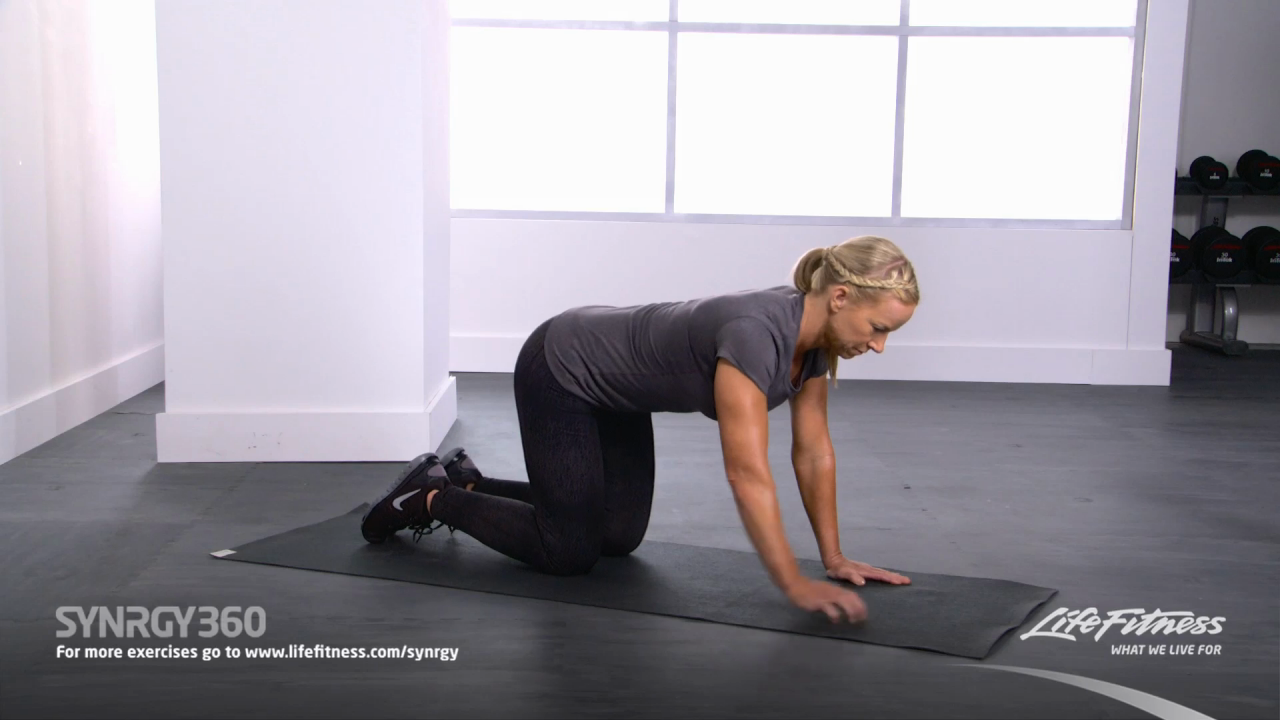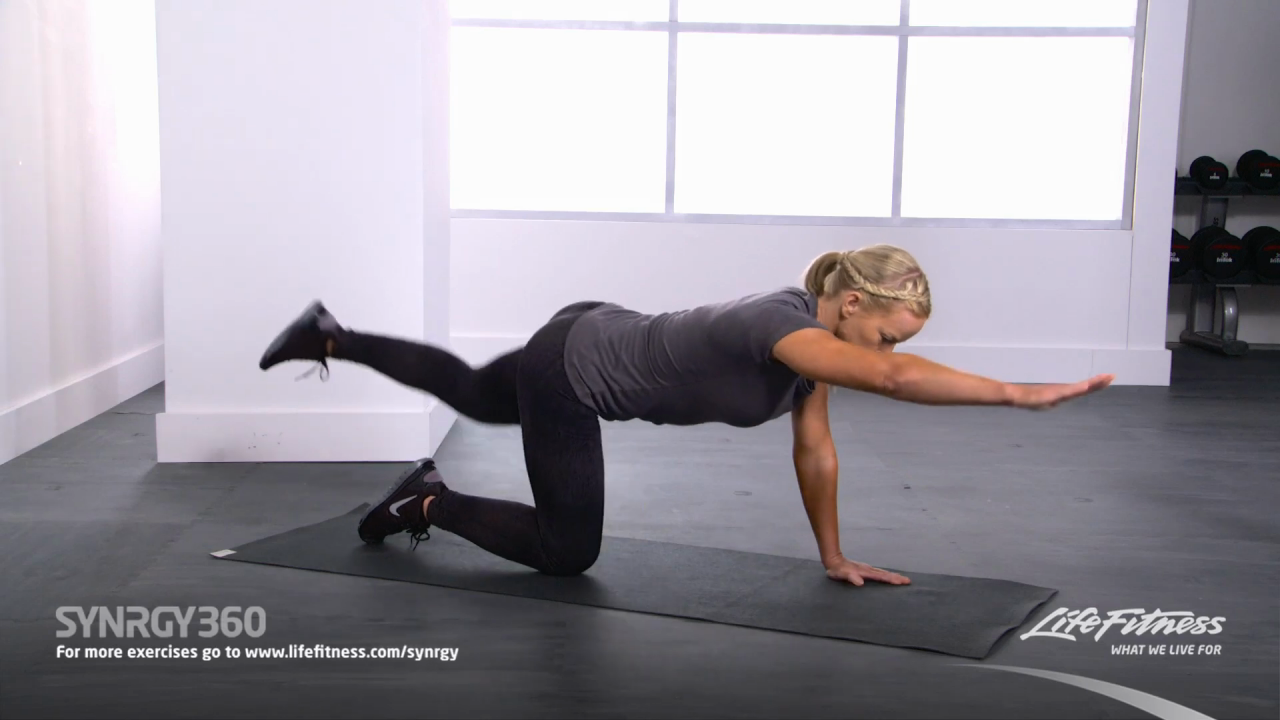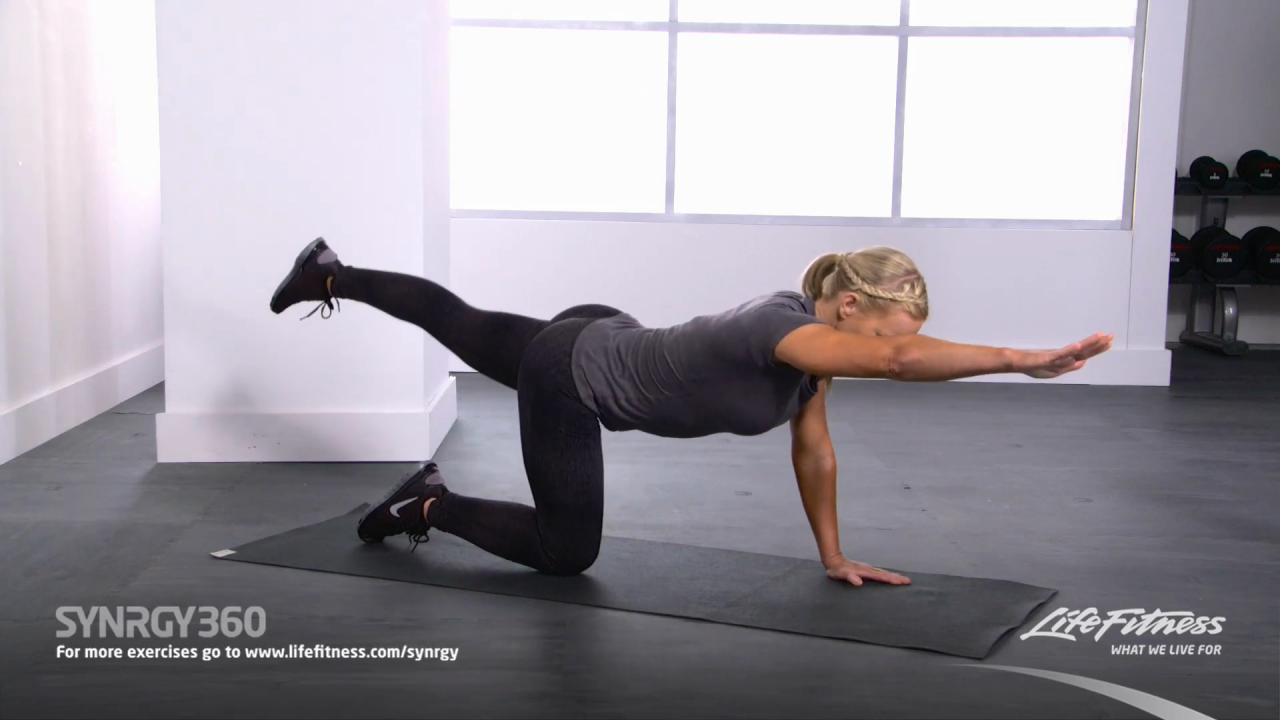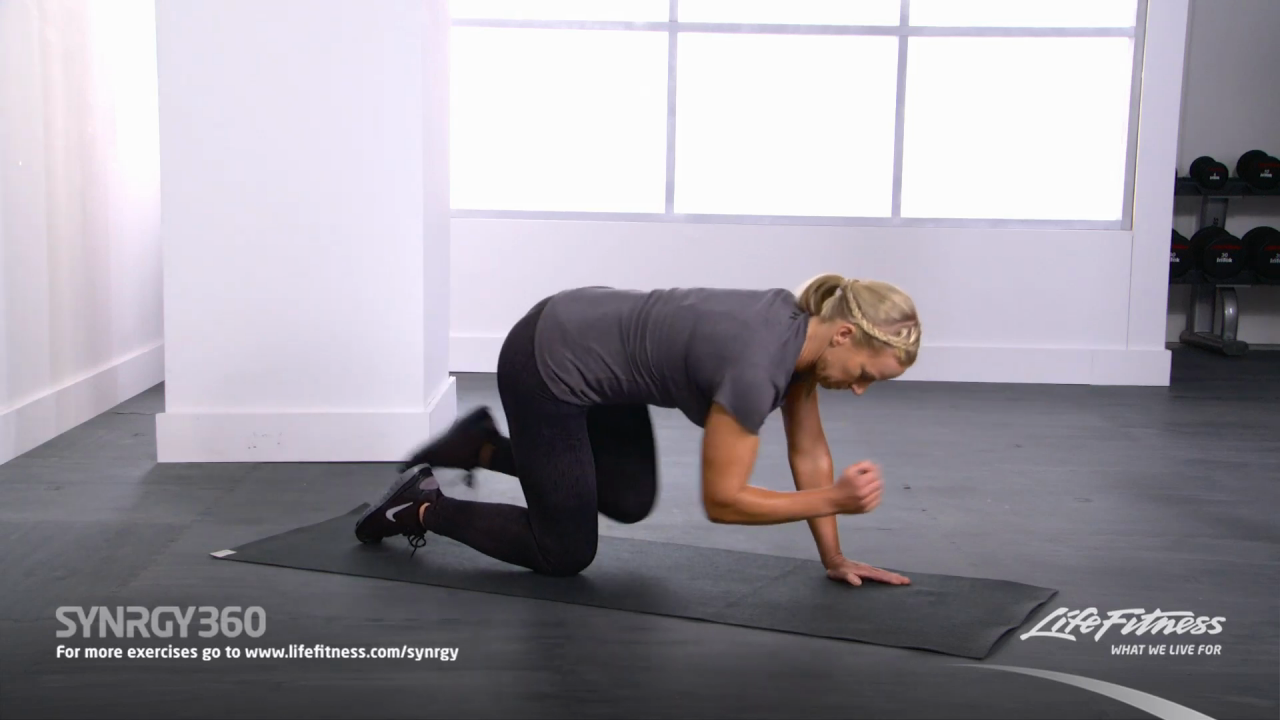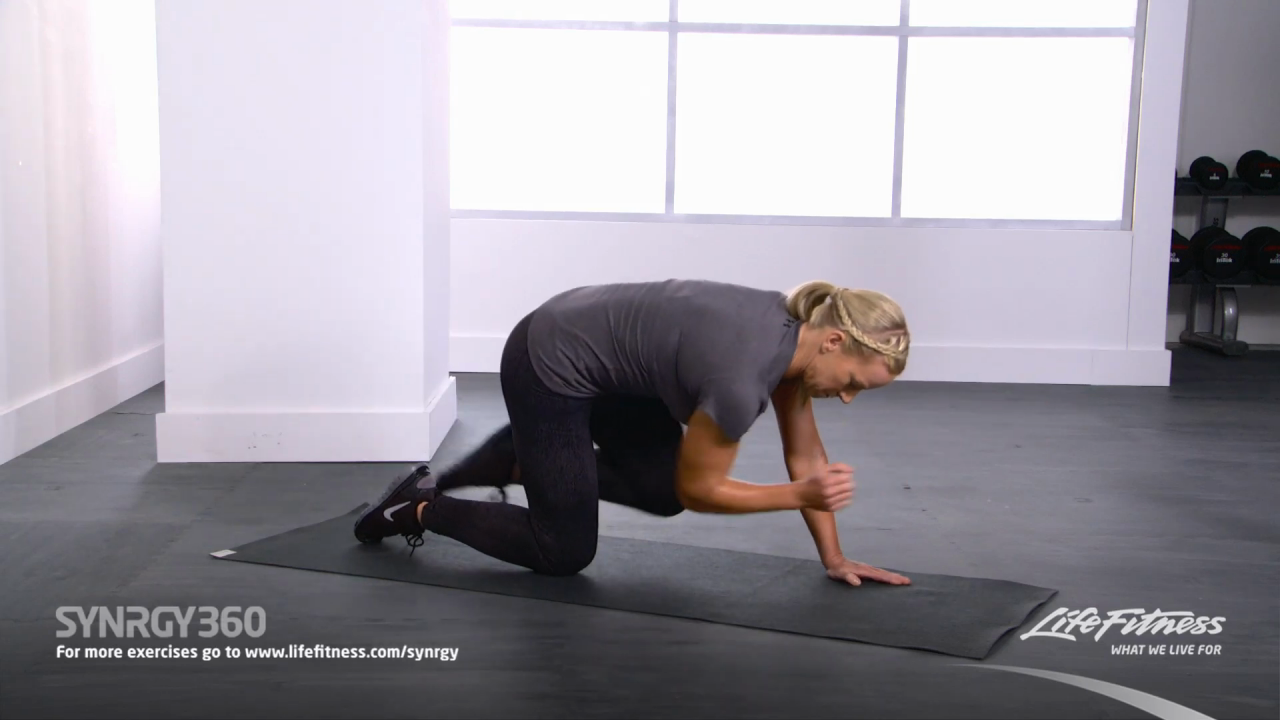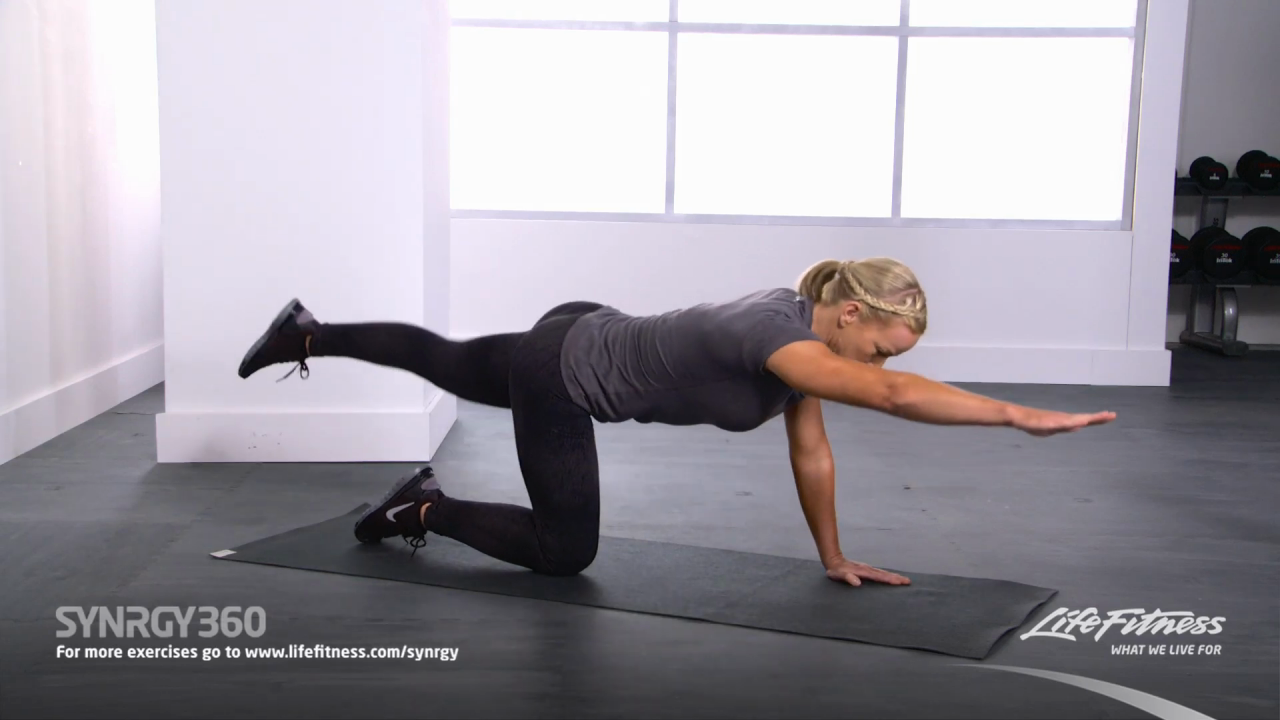
dt=0.5s
person 1, frame 1
left shoulder: (819, 332)
right shoulder: (756, 334)
left elbow: (814, 451)
right elbow: (748, 472)
left wrist: (835, 557)
right wrist: (794, 585)
left hip: (610, 384)
right hip: (558, 374)
left knee: (618, 538)
right knee: (569, 552)
left ankle: (468, 483)
right ankle: (429, 498)
person 1, frame 2
left shoulder: (810, 327)
right shoulder: (784, 327)
left elbow: (815, 450)
right elbow: (894, 379)
left wrist: (834, 556)
right wrist: (1021, 393)
left hip: (601, 341)
right hip: (565, 374)
left knee: (474, 396)
right knee: (567, 550)
left ankle: (331, 337)
right ankle: (428, 502)
person 1, frame 3
left shoulder: (809, 326)
right shoulder: (784, 332)
left elbow: (814, 452)
right elbow: (902, 360)
left wrist: (835, 558)
right wrist: (1027, 359)
left hip: (602, 341)
right hip: (567, 379)
left knee: (458, 325)
right knee: (568, 552)
left ankle: (328, 276)
right ankle: (429, 504)
person 1, frame 4
left shoulder: (802, 325)
right shoulder: (755, 369)
left elbow: (810, 452)
right elbow: (723, 501)
left wrist: (836, 557)
right wrist: (836, 505)
left hip: (591, 344)
right hip: (547, 368)
left knee: (630, 501)
right knee: (565, 552)
left ankle: (483, 443)
right ankle: (420, 508)
person 1, frame 5
left shoulder: (796, 329)
right shoulder: (741, 380)
left elbow: (805, 452)
right elbow: (699, 490)
left wrist: (835, 557)
right wrist: (802, 496)
left hip: (597, 348)
right hip: (548, 366)
left knee: (660, 494)
right knee: (565, 553)
left ankle: (521, 462)
right ankle: (421, 507)
person 1, frame 6
left shoulder: (805, 321)
right shoulder: (777, 337)
left elbow: (812, 452)
right elbow: (896, 396)
left wrist: (834, 557)
right wrist: (1024, 416)
left hip: (590, 340)
right hip: (559, 378)
left knee: (446, 364)
right knee: (564, 551)
left ankle: (307, 332)
right ankle: (421, 507)
